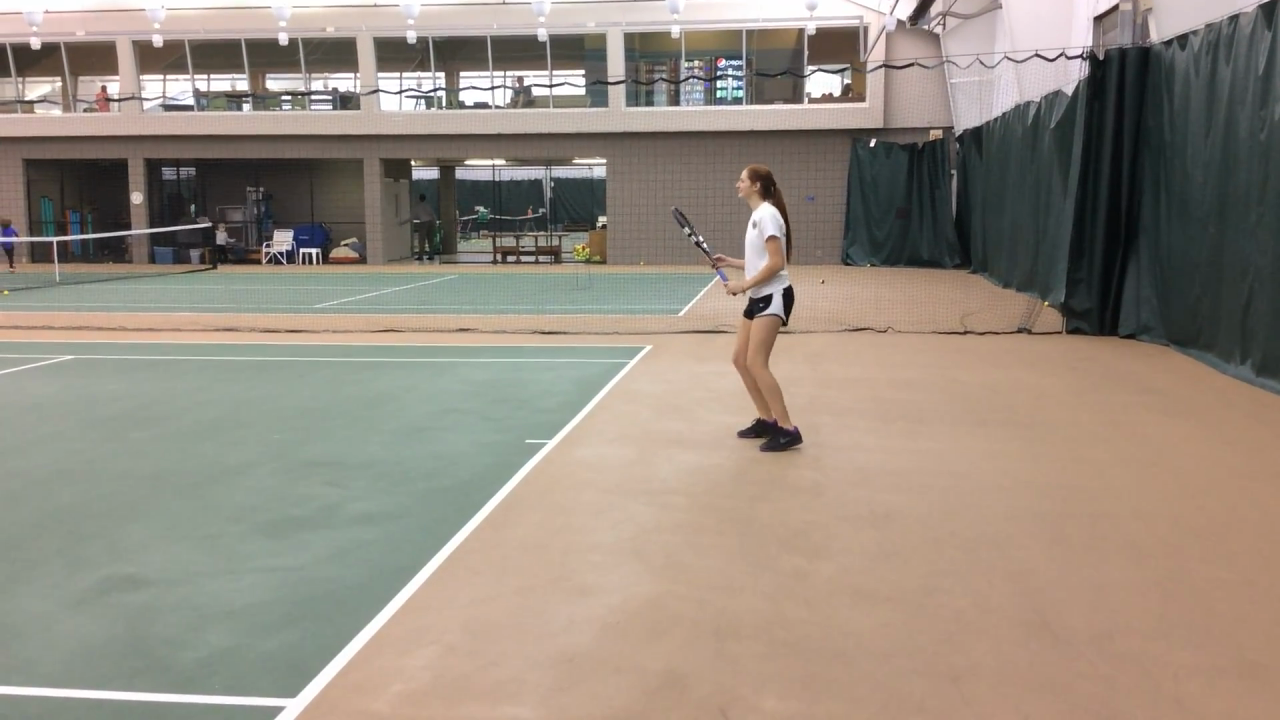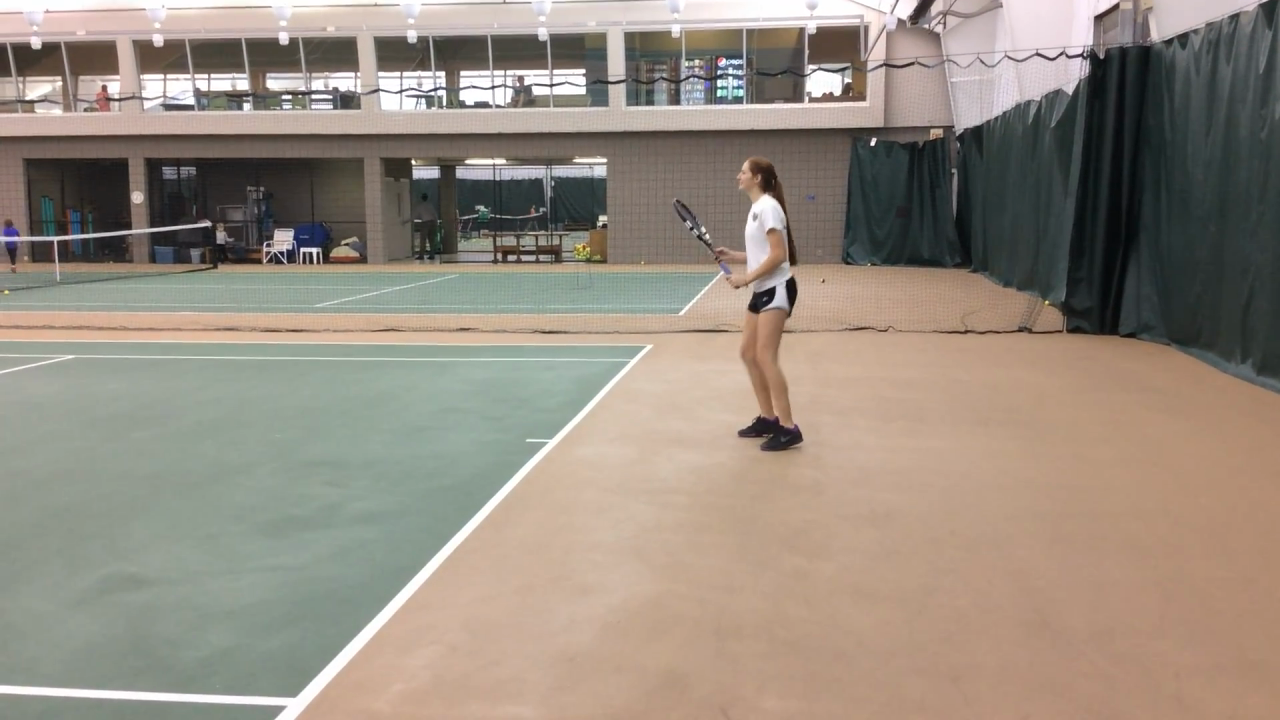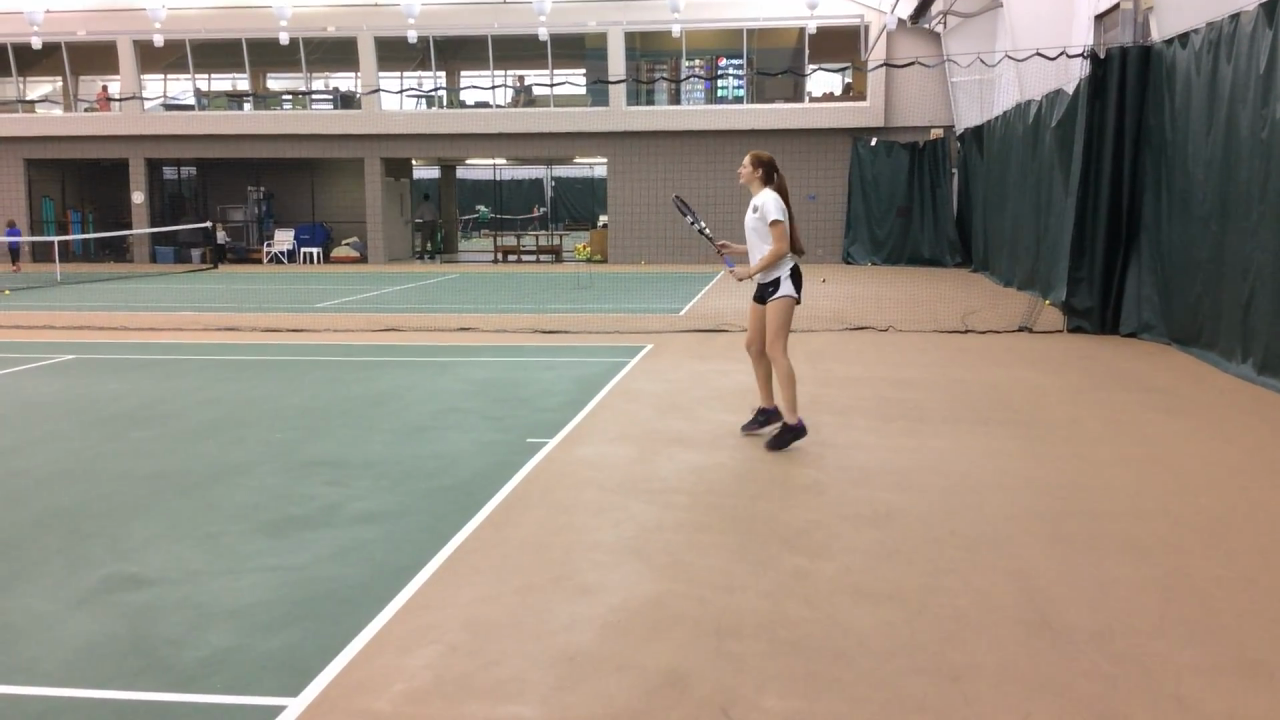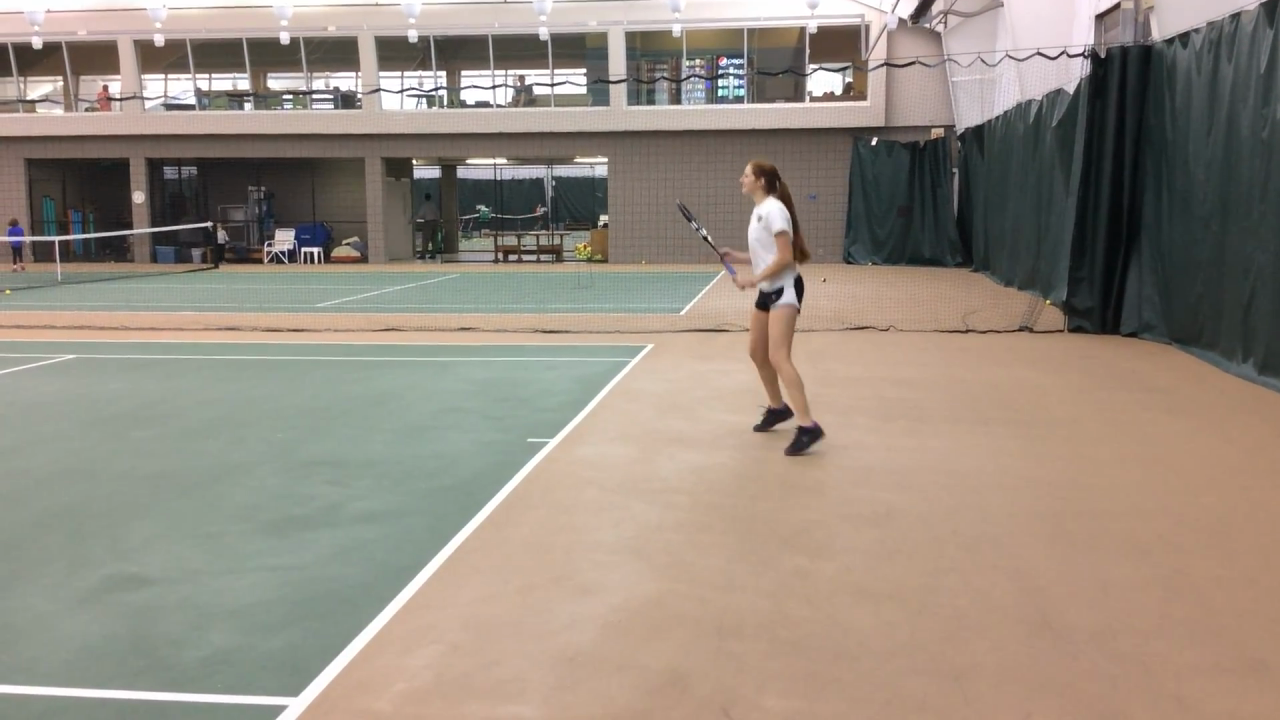
dt=0.1s
person 1, frame 1
left shoulder: (768, 215)
right shoulder: (757, 216)
left elbow: (776, 264)
left wrist: (743, 285)
right wrist: (731, 263)
left hip: (774, 297)
right hip: (758, 298)
left knee: (756, 364)
right knee: (740, 360)
left ankle: (787, 430)
right ankle: (767, 420)
person 1, frame 2
left shoulder: (768, 207)
right shoulder: (757, 208)
left elbow: (777, 256)
left wrist: (745, 278)
right wrist: (734, 255)
left hip: (777, 289)
right hip: (762, 291)
left knee: (765, 358)
right knee: (748, 354)
left ankle: (788, 428)
right ankle: (768, 418)
person 1, frame 3
left shoulder: (770, 200)
right shoulder: (756, 201)
left elbow: (781, 247)
left wrist: (749, 270)
right wrist: (734, 248)
left hip: (782, 281)
right hip: (765, 282)
left knee: (775, 350)
right knee: (753, 346)
left ankle: (791, 422)
right ankle: (768, 408)
person 1, frame 4
left shoulder: (774, 210)
right shoulder: (759, 211)
left elbow: (785, 258)
left wrist: (753, 279)
right wrist: (737, 256)
left hip: (784, 290)
right hip: (768, 291)
left knee: (779, 358)
right knee: (757, 352)
left ankle: (807, 426)
right ankle: (778, 406)
